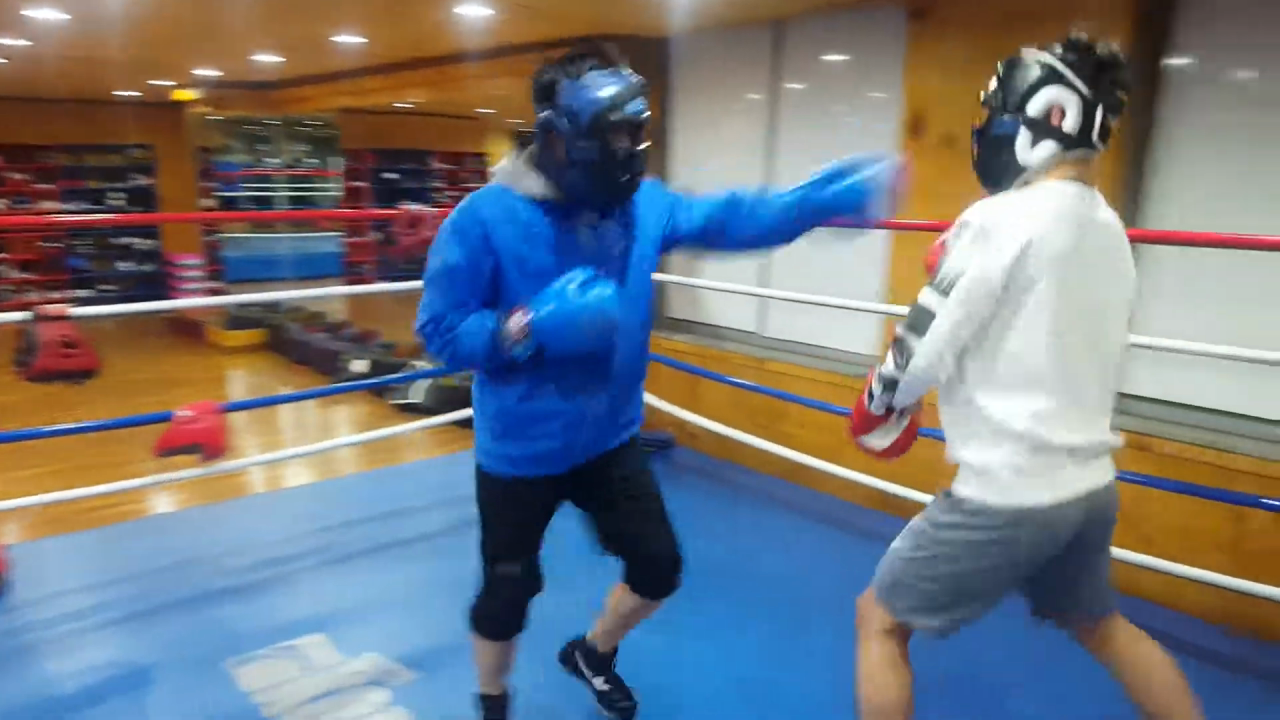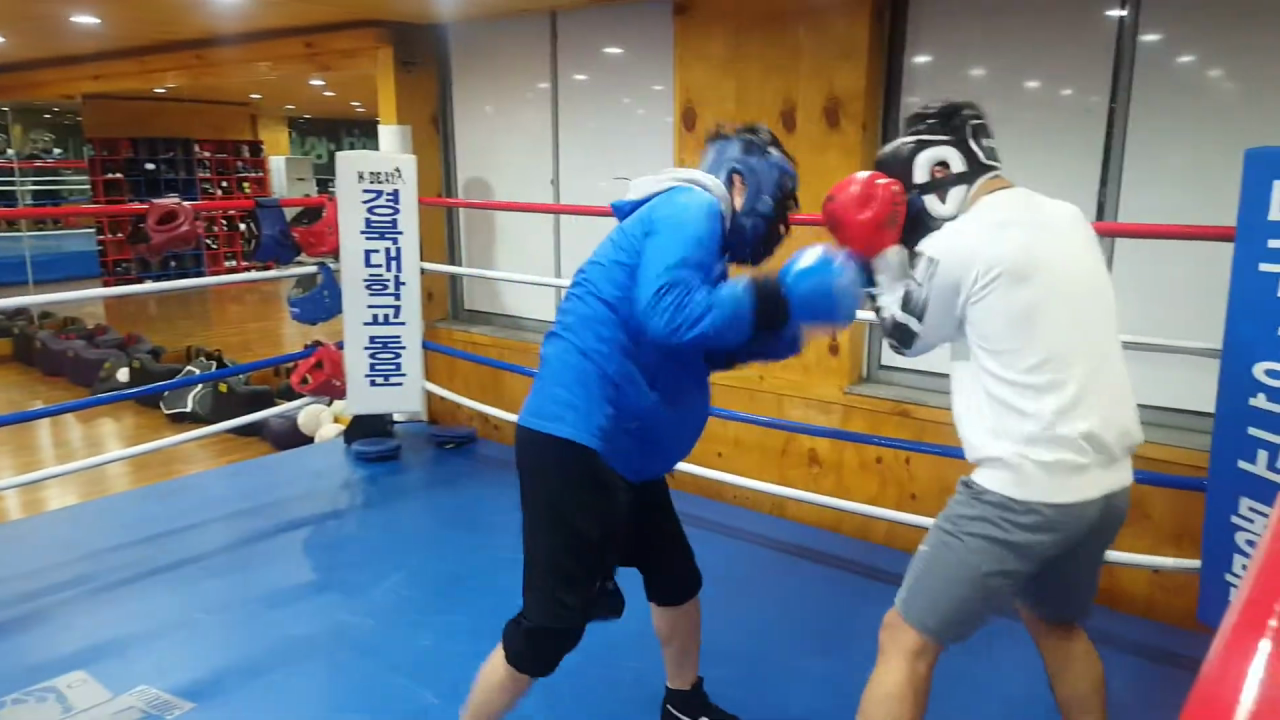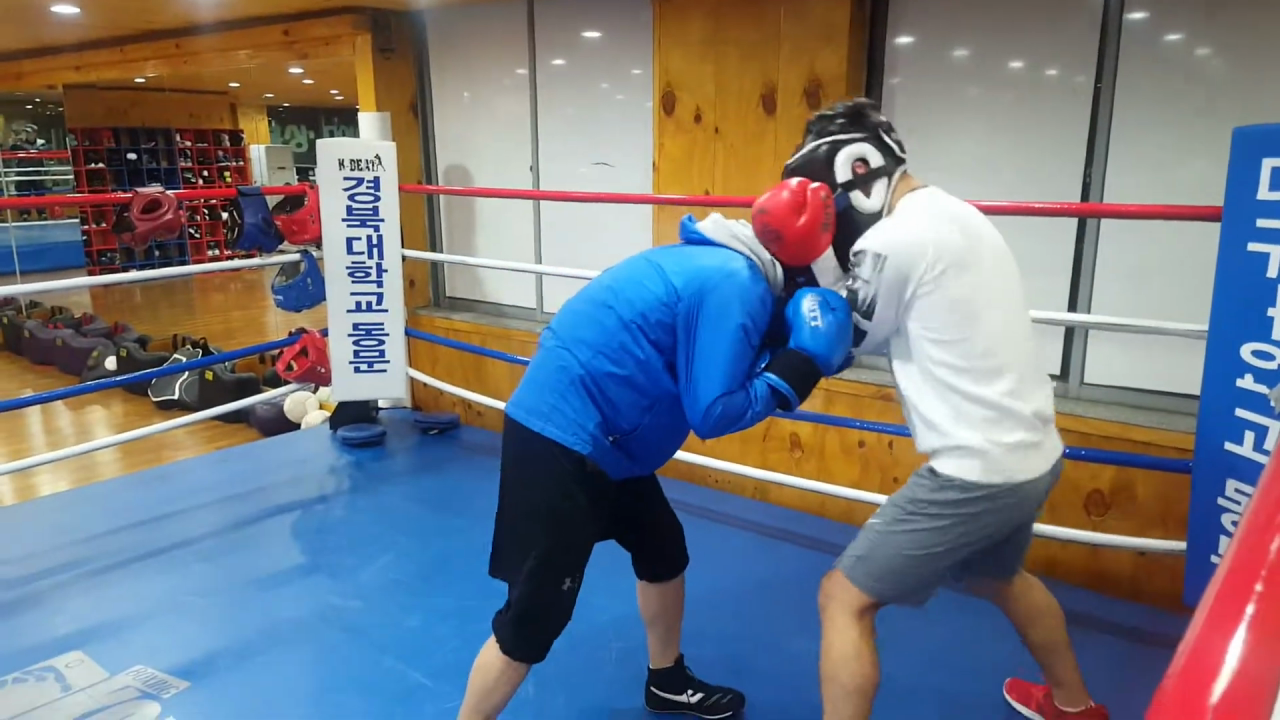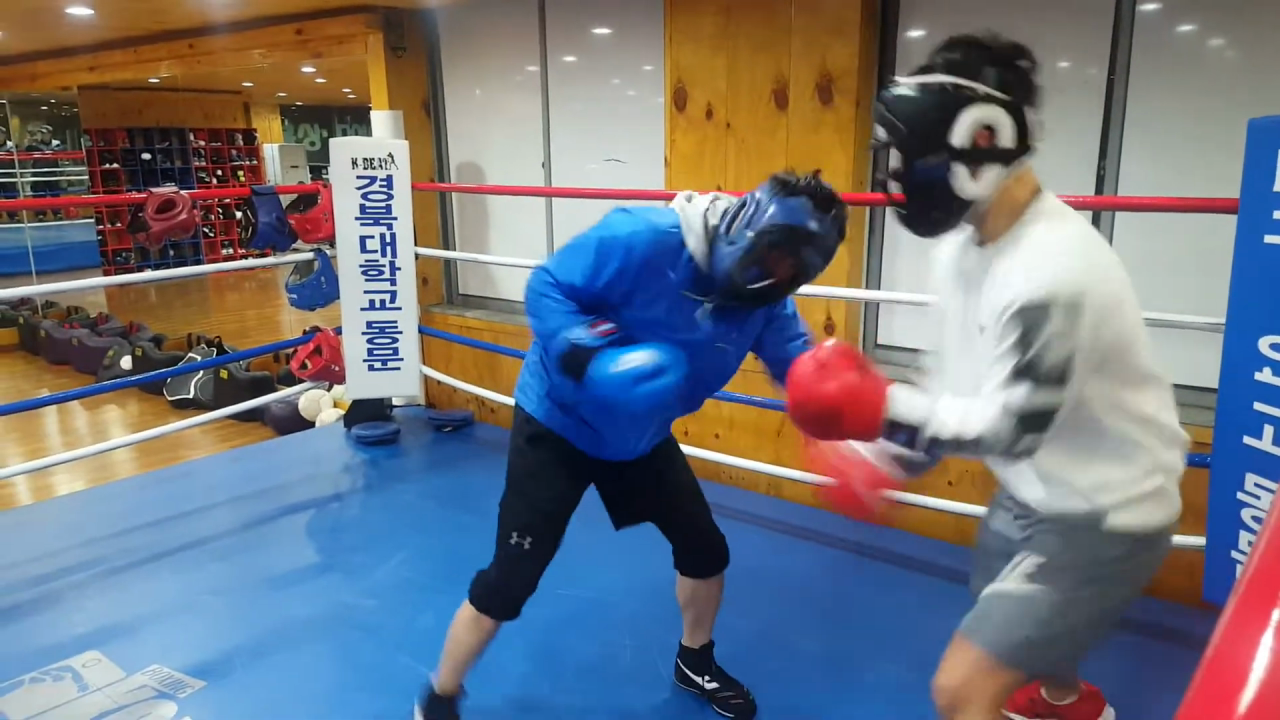
dt=0.7s
person 1, frame 1
left shoulder: (999, 223)
right shoulder: (1108, 232)
left elbow: (924, 350)
left wrist: (877, 406)
left hip: (1005, 494)
right hip: (1088, 487)
left knee: (879, 622)
right knee: (1099, 626)
person 1, frame 2
left shoulder: (956, 247)
right shoulder: (1066, 219)
left elbow: (903, 334)
left wrist: (877, 249)
right wrist: (893, 246)
left hip: (1024, 491)
right hip: (1105, 481)
left knee: (906, 640)
right knee: (1055, 623)
person 1, frame 3
left shoulder: (891, 243)
right shoulder: (956, 216)
left elbow: (848, 338)
left hip: (974, 471)
right hip: (1032, 454)
left knee: (844, 600)
right knee: (999, 575)
person 1, frame 4
left shoulder: (1050, 272)
right shoulder: (959, 249)
left elbow: (1014, 429)
right elbow: (956, 380)
left wrist: (885, 406)
right wrist: (886, 454)
left hip: (1107, 515)
right hip: (1045, 493)
right knee: (1009, 614)
person 2, frame 1
left shoulder: (643, 203)
right shoulder: (485, 220)
left elbow: (739, 217)
right elbow: (441, 334)
left wrist: (840, 193)
right wrist: (530, 329)
left hip: (608, 437)
right hip: (519, 449)
left knee: (658, 569)
right knee: (507, 595)
left ankle: (594, 653)
person 2, frame 2
left shoulder: (688, 221)
right shoulder: (690, 212)
left elbow: (697, 339)
right elbow: (667, 314)
left wrist: (776, 311)
right wrist: (780, 297)
left hip: (623, 449)
right hip: (575, 442)
left knee: (676, 577)
right knee: (554, 619)
person 2, frame 3
left shoulder: (718, 264)
right shoulder: (737, 285)
left elbow: (705, 381)
right elbow: (713, 413)
left wrist: (789, 357)
right wrist: (801, 367)
left hip: (600, 439)
right hip: (560, 440)
left knee: (664, 551)
right knee: (536, 613)
person 2, frame 4
left shoulder: (762, 295)
right shoulder: (649, 238)
left elbow: (798, 366)
right elbow: (547, 290)
right wrist: (588, 358)
left hip: (640, 434)
right hip: (562, 421)
left knee: (705, 547)
right knee: (512, 577)
left ankle: (695, 662)
